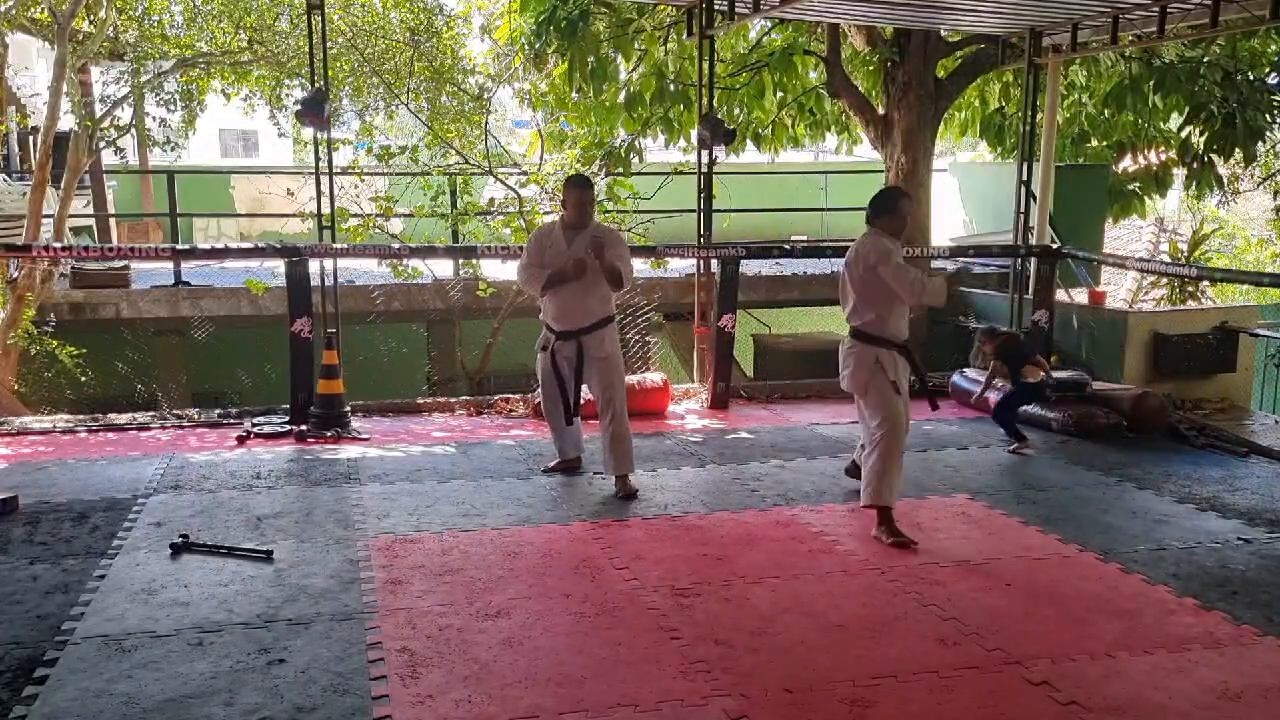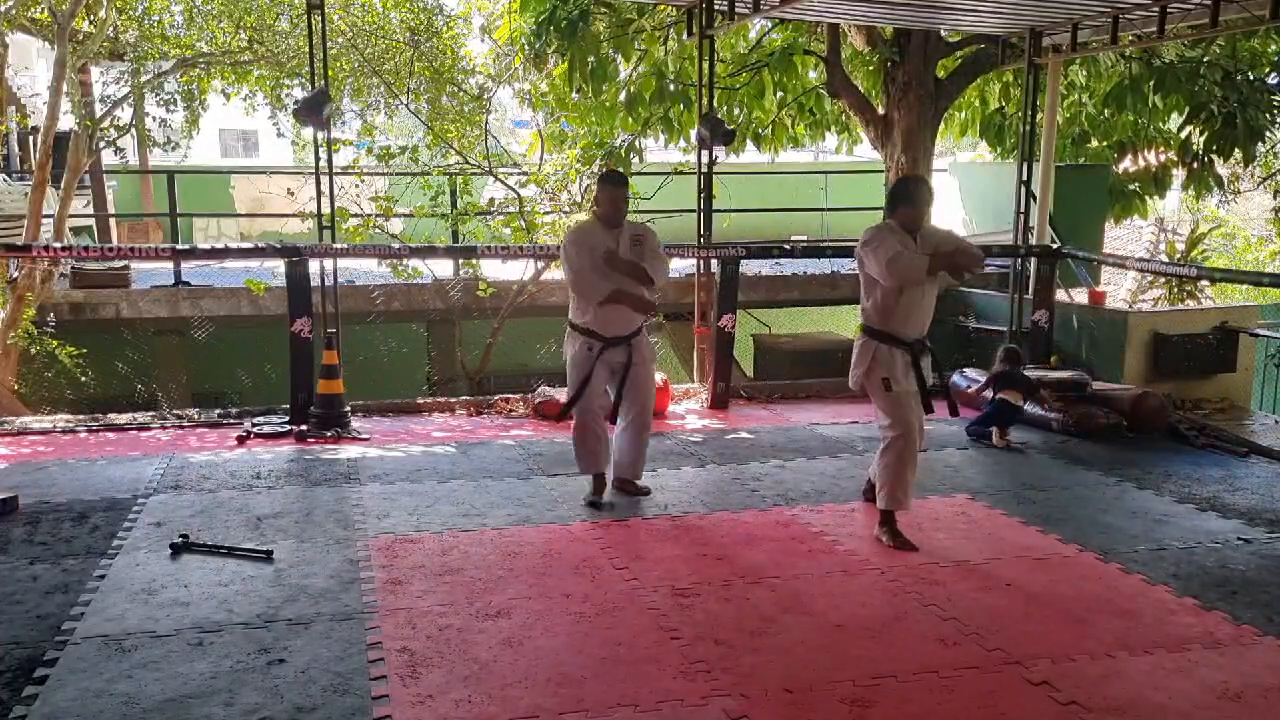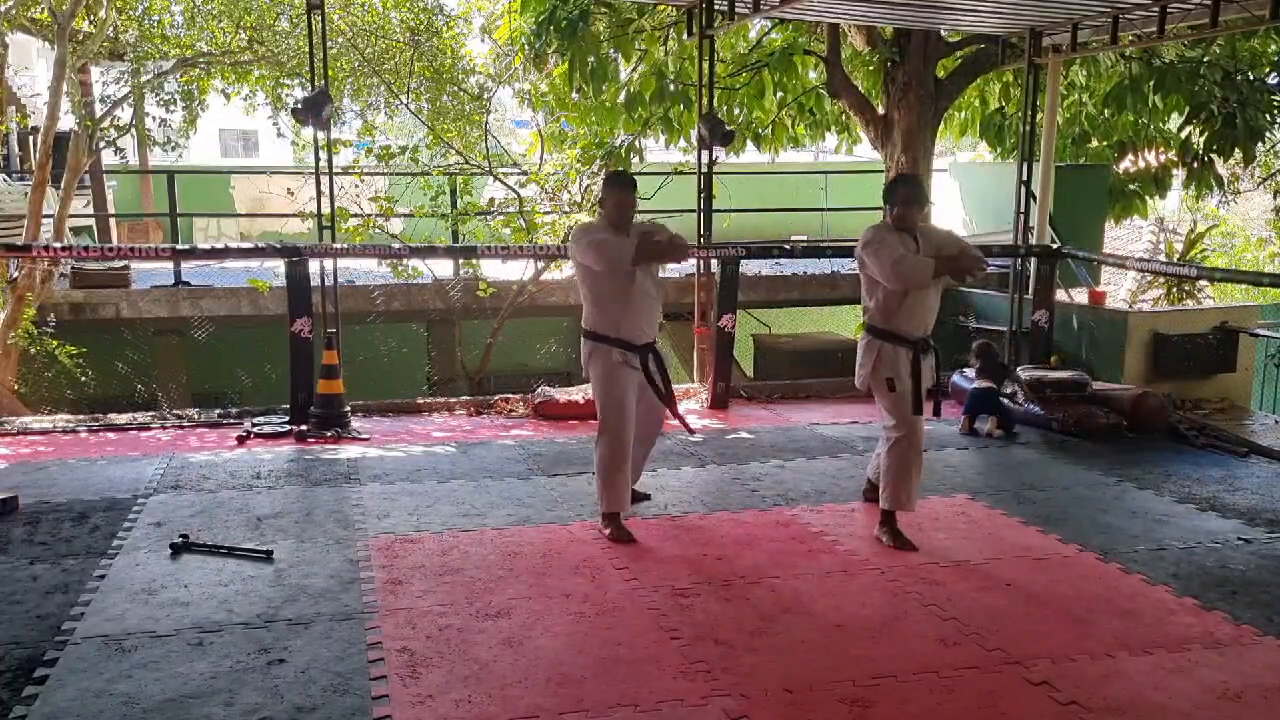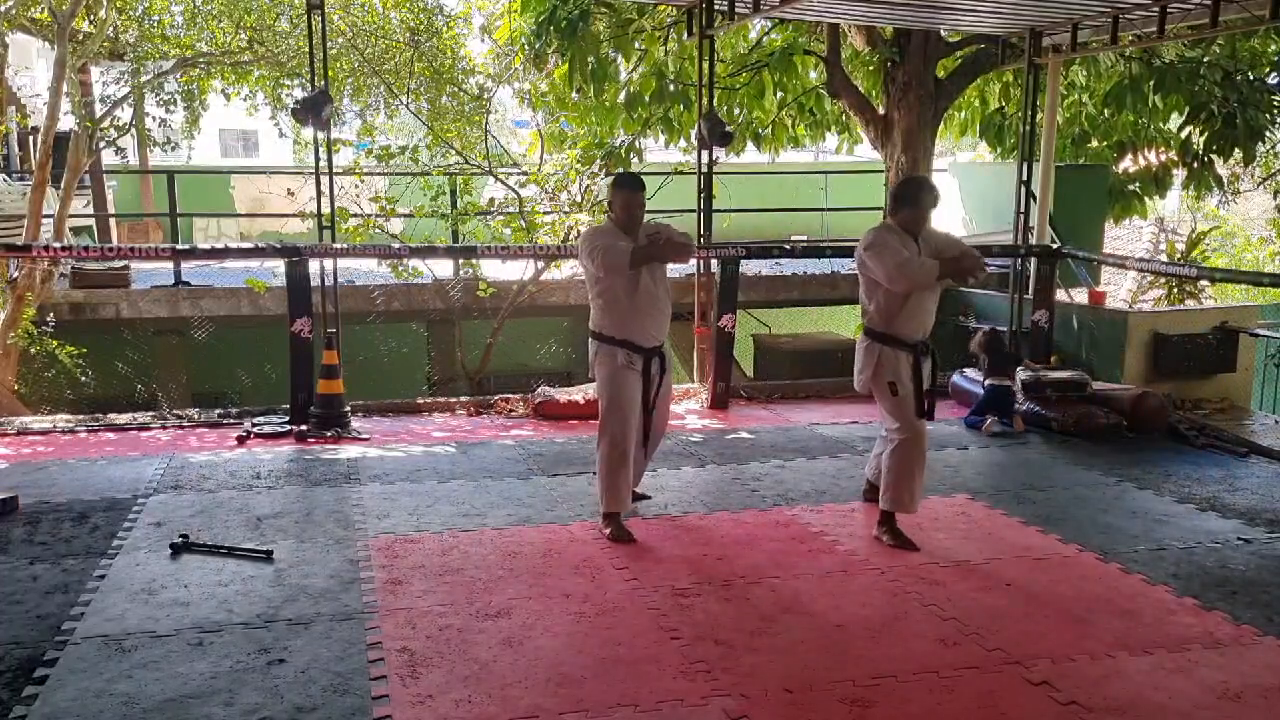
dt=0.5s
person 1, frame 1
left shoulder: (864, 249)
right shoulder: (879, 250)
right elbow: (917, 288)
right wrist: (953, 278)
left hip: (878, 350)
right hip: (872, 353)
left knee: (884, 422)
right knee: (890, 429)
left ankle: (859, 464)
right ankle: (884, 521)
person 1, frame 2
left shoulder: (929, 236)
right shoulder: (876, 239)
left elbow: (971, 256)
right elbow: (896, 271)
left wrist: (956, 259)
right wrist: (940, 262)
left hip: (912, 351)
right hip: (882, 351)
left knee: (911, 430)
right knee: (902, 432)
left ankle: (873, 487)
right ankle: (887, 523)
person 1, frame 3
left shoulder: (931, 236)
right shoulder: (875, 238)
left elbow: (974, 259)
right elbow: (901, 271)
left wrist: (956, 265)
right wrist: (949, 264)
left hip: (916, 350)
right hip: (886, 350)
left knee: (900, 425)
right knee: (906, 432)
left ankle: (874, 485)
right ankle: (887, 522)
person 1, frame 4
left shoulder: (928, 238)
right shoulder: (877, 240)
left elbow: (971, 258)
right elbow: (906, 273)
left wrist: (957, 266)
right wrist: (951, 266)
left hip: (912, 352)
right hip: (886, 353)
left knee: (898, 425)
right knee: (910, 433)
left ankle: (874, 485)
right ankle: (887, 522)
person 2, frame 1
left shoulder: (608, 237)
right shoulder: (542, 237)
left elbow: (622, 280)
right elbow: (527, 277)
left wrist: (604, 261)
right wrist: (565, 273)
left hip: (598, 336)
right hip: (556, 337)
left knee: (612, 403)
right knee: (556, 403)
left ankle: (621, 475)
right ankle: (570, 456)
person 2, frame 2
left shoulder: (642, 234)
right shoulder: (578, 237)
left elbow: (657, 273)
right elbow: (583, 287)
left wrist: (622, 265)
right wrist: (633, 300)
left hip: (632, 342)
right hip: (588, 342)
left knee: (639, 412)
right knee: (587, 411)
left ankle: (626, 475)
right ankle: (598, 476)
person 2, frame 3
left shoulder: (647, 232)
right shoulder: (586, 235)
left elbow: (681, 249)
right elbow: (613, 254)
left wrist: (659, 248)
right wrist: (650, 250)
left hip: (645, 349)
right hip: (608, 350)
left knee: (650, 421)
right knee: (617, 428)
left ankle: (625, 486)
right ankle: (611, 514)
person 2, frame 4
left shoulder: (656, 232)
right shoulder: (595, 238)
left elbow: (684, 248)
right elbow: (611, 259)
left wrist: (654, 248)
right wrist: (654, 249)
left hip: (652, 351)
right hip: (615, 352)
left knee: (652, 427)
right knee: (619, 431)
left ankle: (624, 486)
right ankle: (611, 514)
